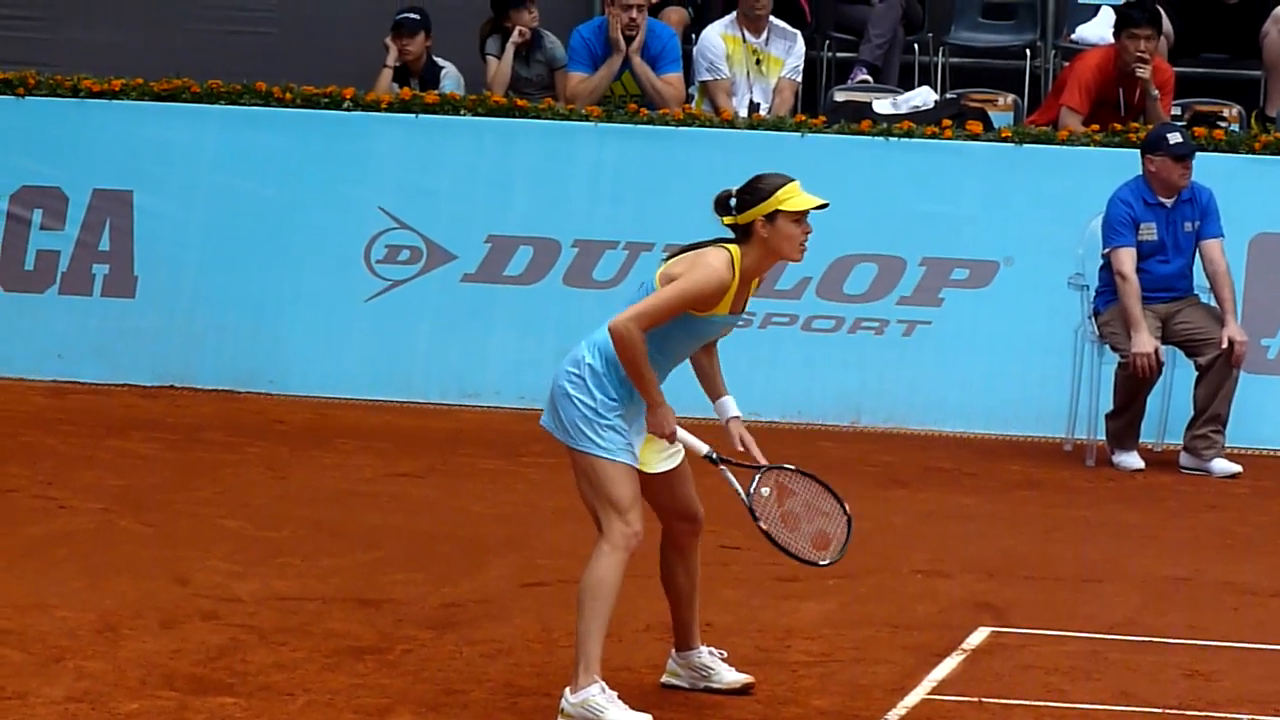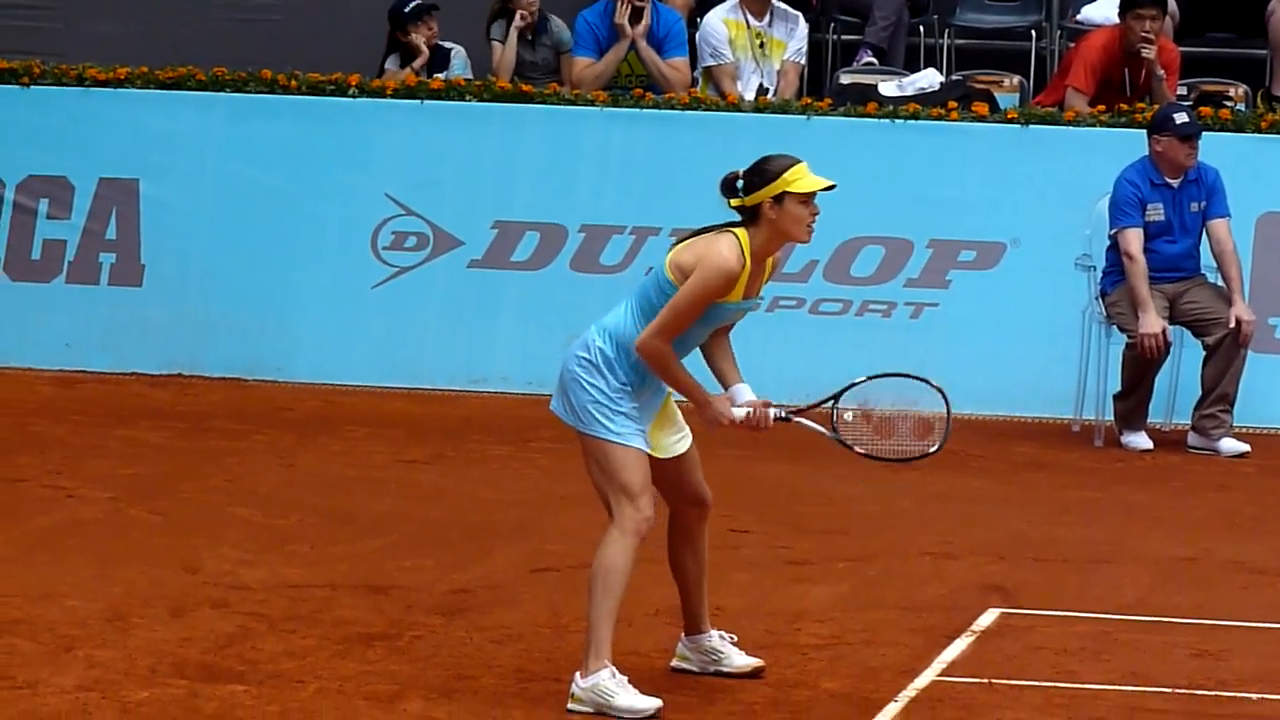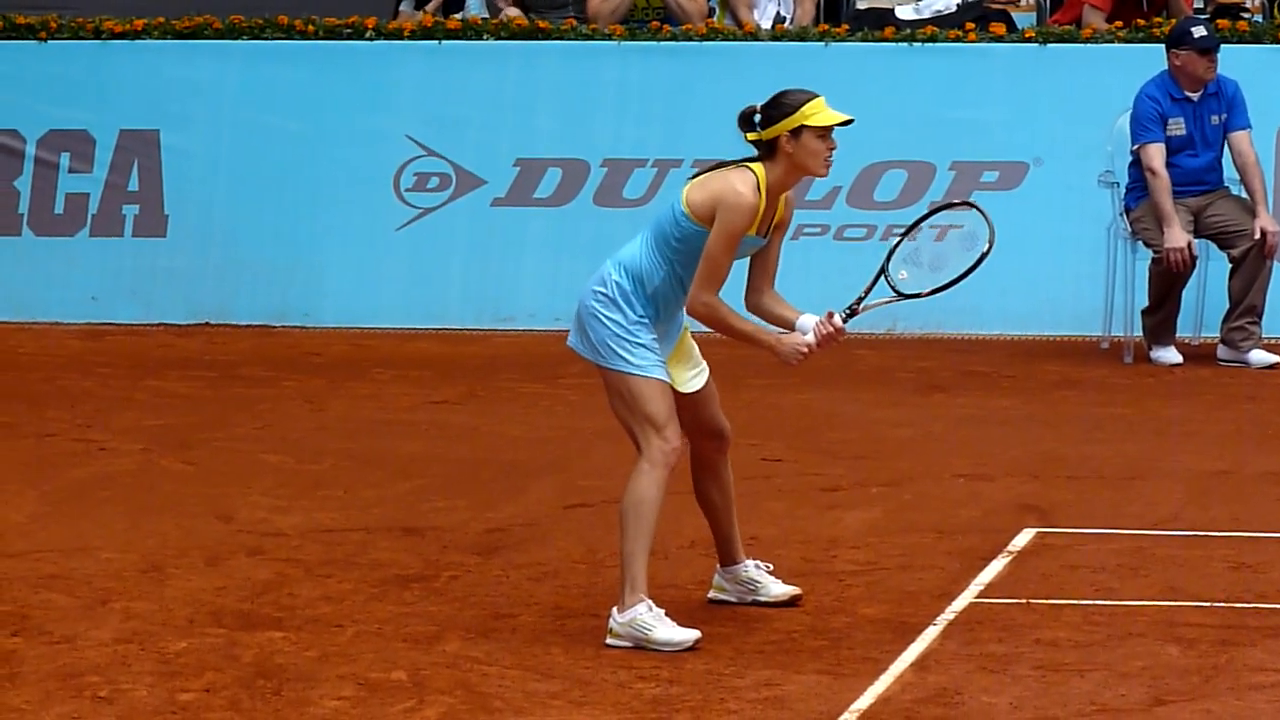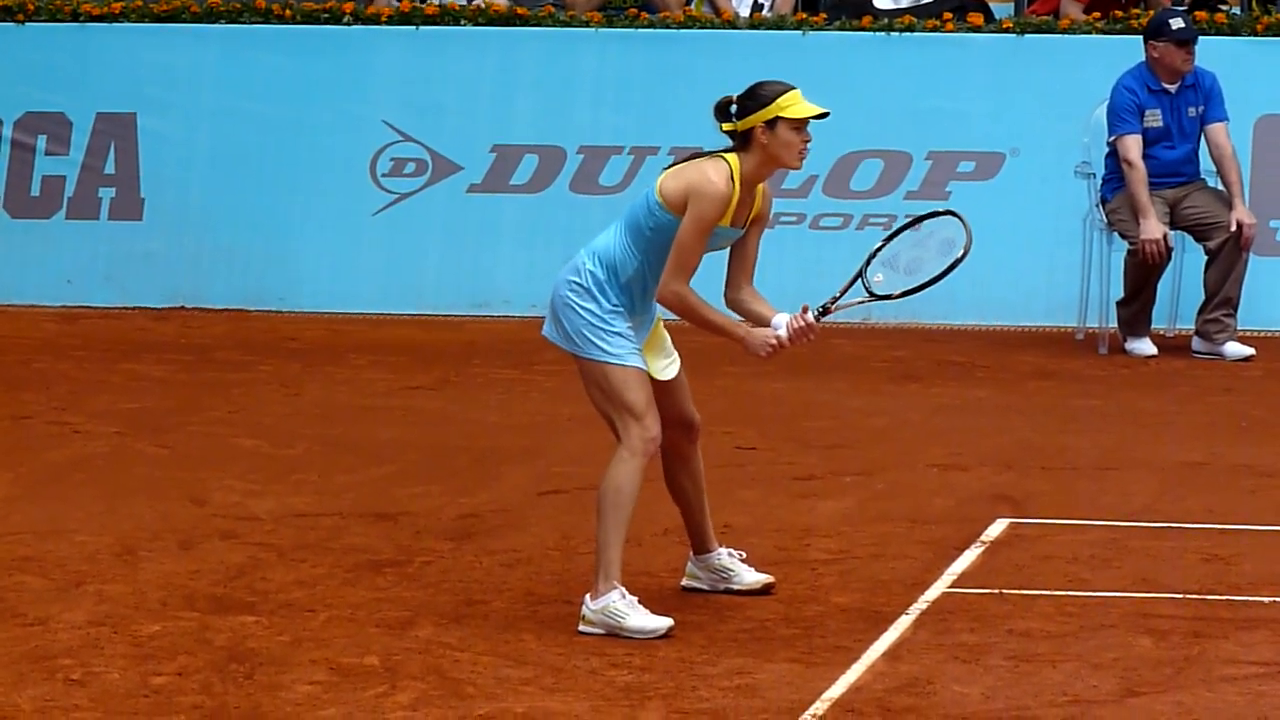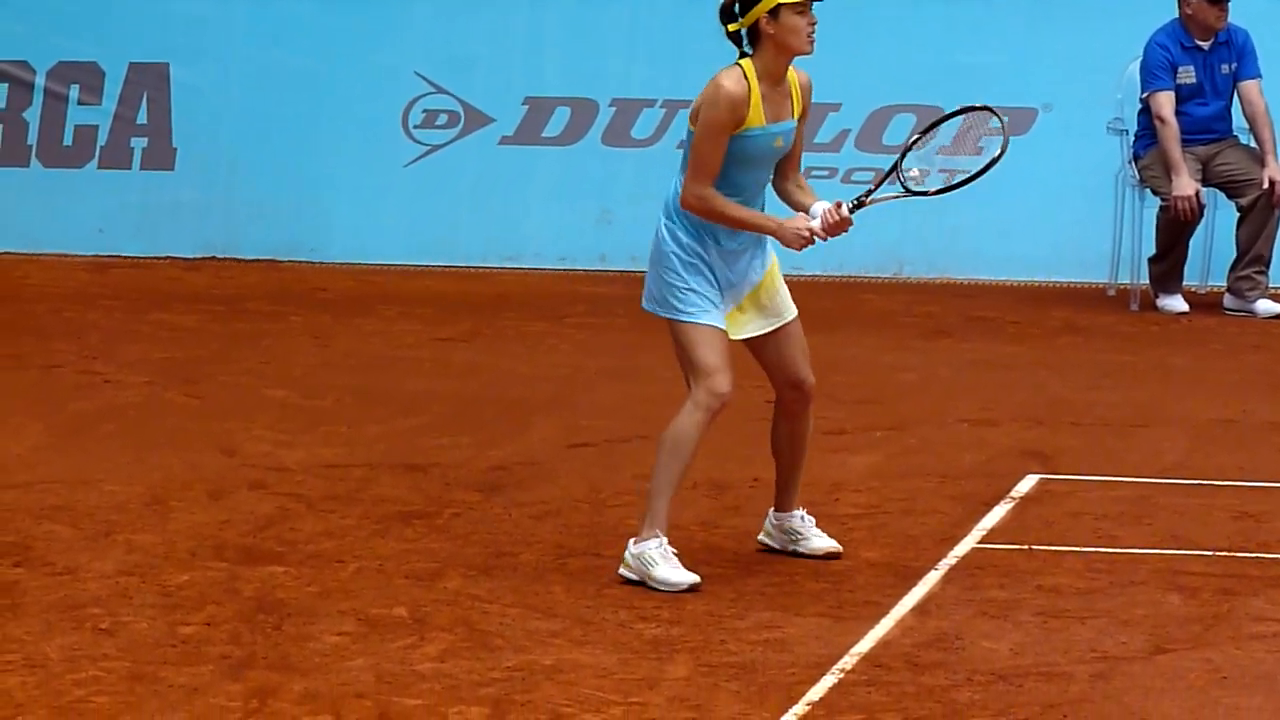
dt=1s
person 1, frame 1
left shoulder: (747, 275)
right shoulder: (716, 270)
right elbow: (624, 326)
left wrist: (730, 416)
right wrist: (659, 405)
left hip: (634, 399)
right hip: (594, 391)
left knee: (685, 521)
right knee: (623, 532)
left ankle: (688, 657)
person 1, frame 2
left shoulder: (763, 260)
right shoulder: (725, 258)
right elbow: (650, 342)
left wrist: (742, 393)
right wrist: (706, 404)
left hip: (644, 385)
right hip: (603, 376)
left knee: (693, 506)
right knee: (633, 516)
left ankle: (698, 642)
person 1, frame 3
left shoulder: (780, 204)
right shoulder: (741, 195)
left elbow: (758, 295)
right elbow: (703, 302)
left wrist: (806, 324)
right wrist: (775, 343)
left hip: (660, 318)
right hip: (620, 311)
left knee: (713, 438)
right knee: (661, 447)
left ankle: (734, 573)
right ankle: (631, 611)
person 1, frame 4
left shoulder: (757, 200)
right shoulder: (713, 184)
left elbow: (738, 290)
right elbow: (672, 290)
left wrist: (780, 322)
right wrist: (745, 337)
left hip: (634, 307)
right hip: (593, 300)
left knee: (683, 429)
right knee: (642, 436)
left ankle: (707, 560)
right ankle: (604, 598)
person 1, frame 5
left shoulder: (798, 86)
right shoulder: (730, 90)
right elbow: (695, 195)
left wrist: (818, 209)
right wrist: (777, 228)
left hip: (749, 256)
right hip: (692, 254)
left knee: (798, 387)
right knee: (713, 391)
left ankle: (785, 519)
right ankle: (647, 544)
person 2, frame 1
left shoulder: (1202, 198)
right shoulder: (1124, 201)
left elbow: (1216, 263)
right elbow: (1125, 272)
left wrist: (1231, 321)
right wrist: (1140, 332)
left hip: (1181, 302)
right hip: (1124, 303)
left knee: (1227, 346)
right knee: (1144, 357)
left ankle: (1202, 449)
right ankle: (1123, 445)
person 2, frame 2
left shoulder: (1208, 178)
right shoulder: (1131, 182)
left elbow: (1223, 242)
right elbow: (1132, 253)
left wrist: (1238, 301)
right wrist: (1147, 313)
left hip: (1188, 282)
right hip: (1131, 283)
left knee: (1235, 325)
right knee: (1151, 338)
left ankle: (1209, 429)
right ankle: (1131, 425)
person 2, frame 3
left shoulder: (1228, 91)
right shoulder: (1151, 98)
left elbow: (1245, 154)
right elbow: (1155, 168)
right wrist: (1171, 228)
left hip: (1211, 195)
right hip: (1155, 198)
right knee: (1177, 253)
left ankle: (1238, 341)
right ankle: (1160, 340)
person 2, frame 4
left shoulder: (1206, 83)
right shoulder: (1129, 88)
left elbow: (1221, 146)
right elbow: (1131, 159)
left wrist: (1238, 204)
right wrist: (1148, 219)
left hip: (1187, 187)
right hip: (1131, 189)
left knee: (1235, 230)
right knee: (1152, 244)
left ankle: (1214, 333)
right ankle: (1135, 331)
person 2, frame 5
left shoulder: (1239, 40)
right shoulder: (1161, 46)
left elbow: (1254, 103)
right elbow: (1163, 116)
right wrist: (1180, 176)
left hip: (1220, 144)
right hip: (1163, 147)
right knee: (1185, 202)
left ankle: (1245, 290)
right ankle: (1167, 288)
